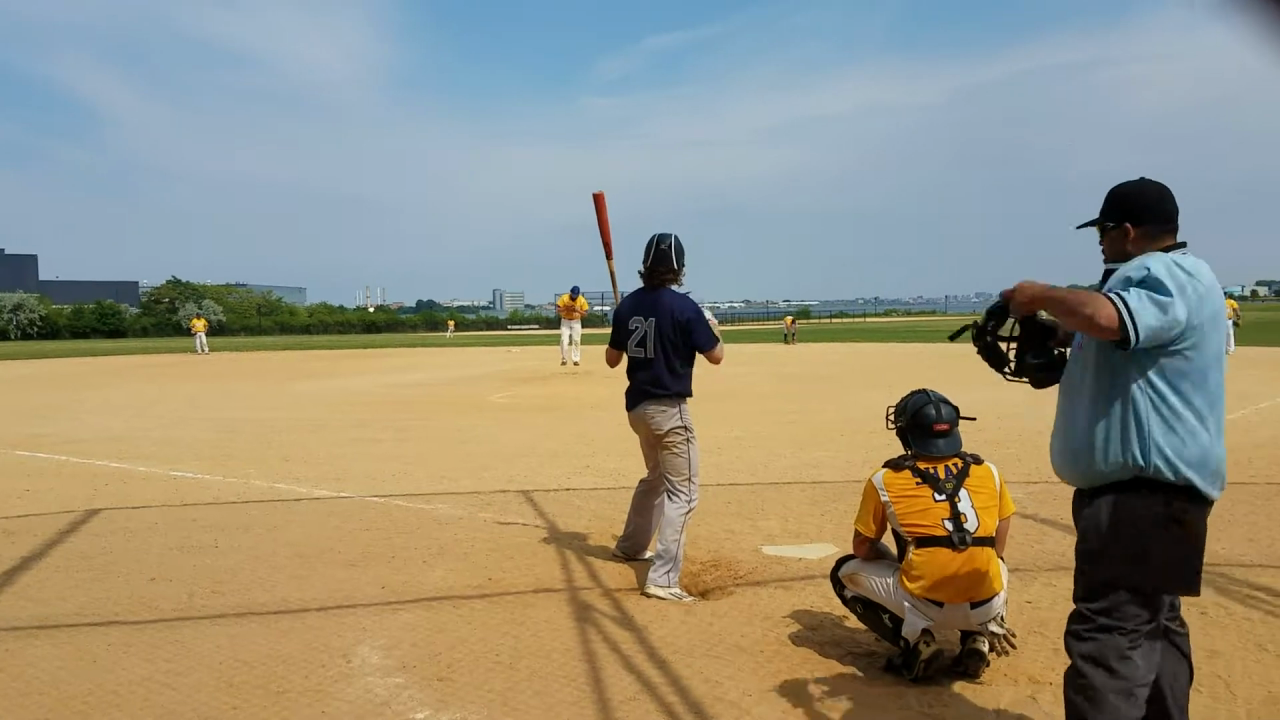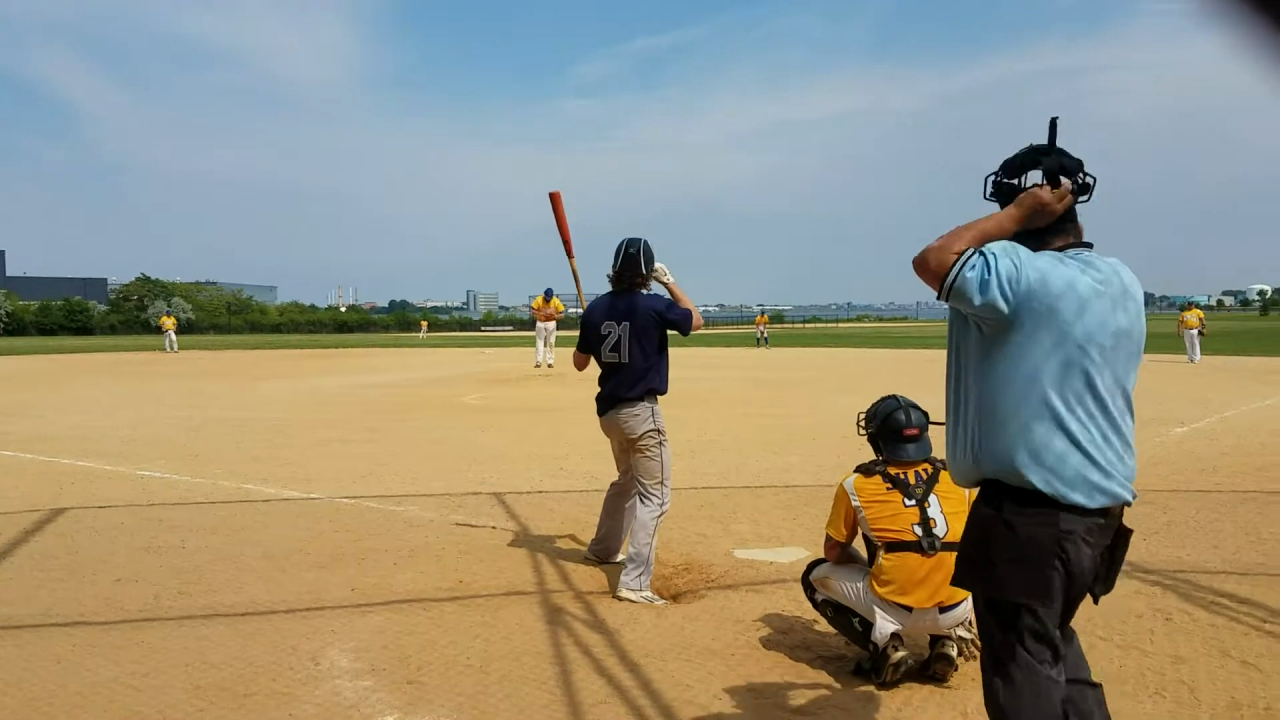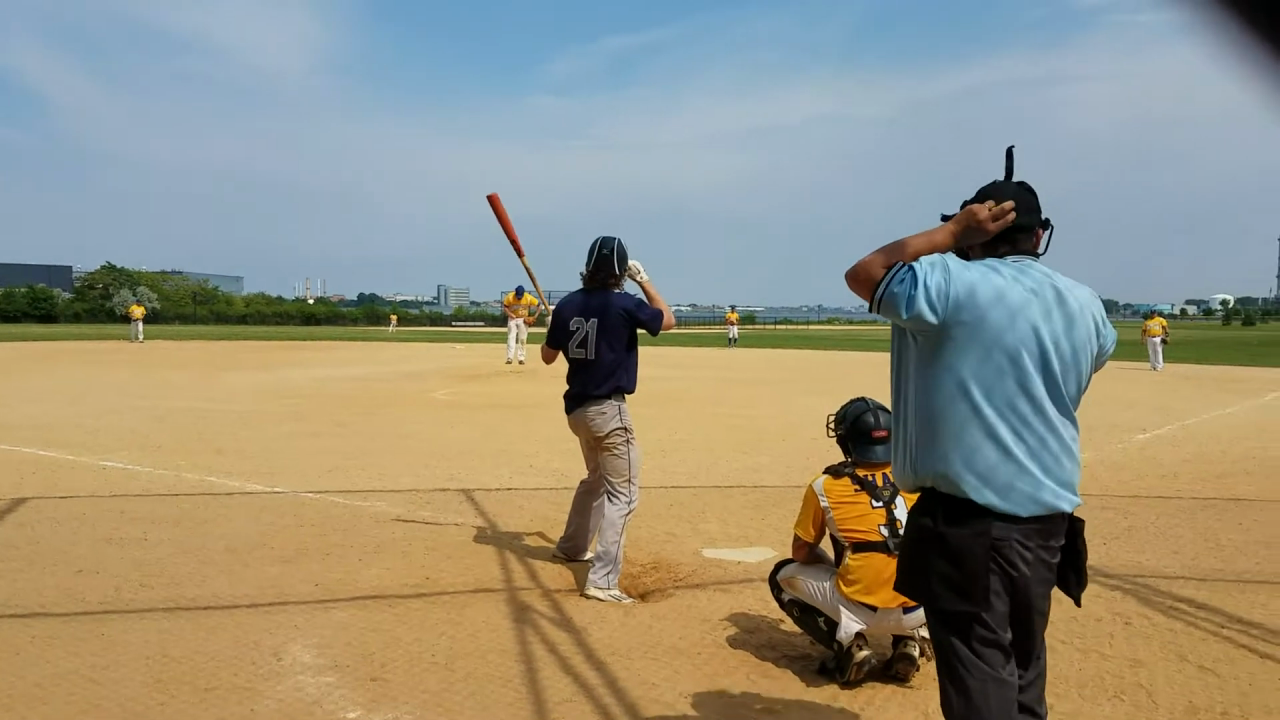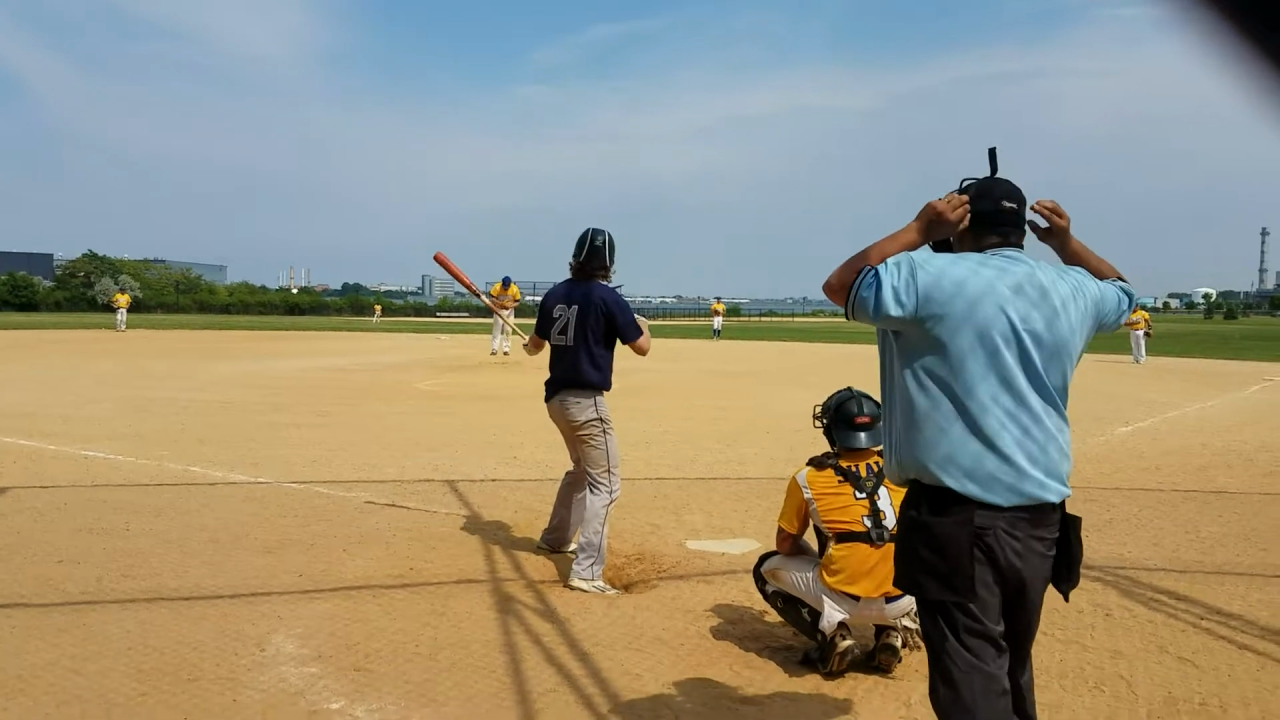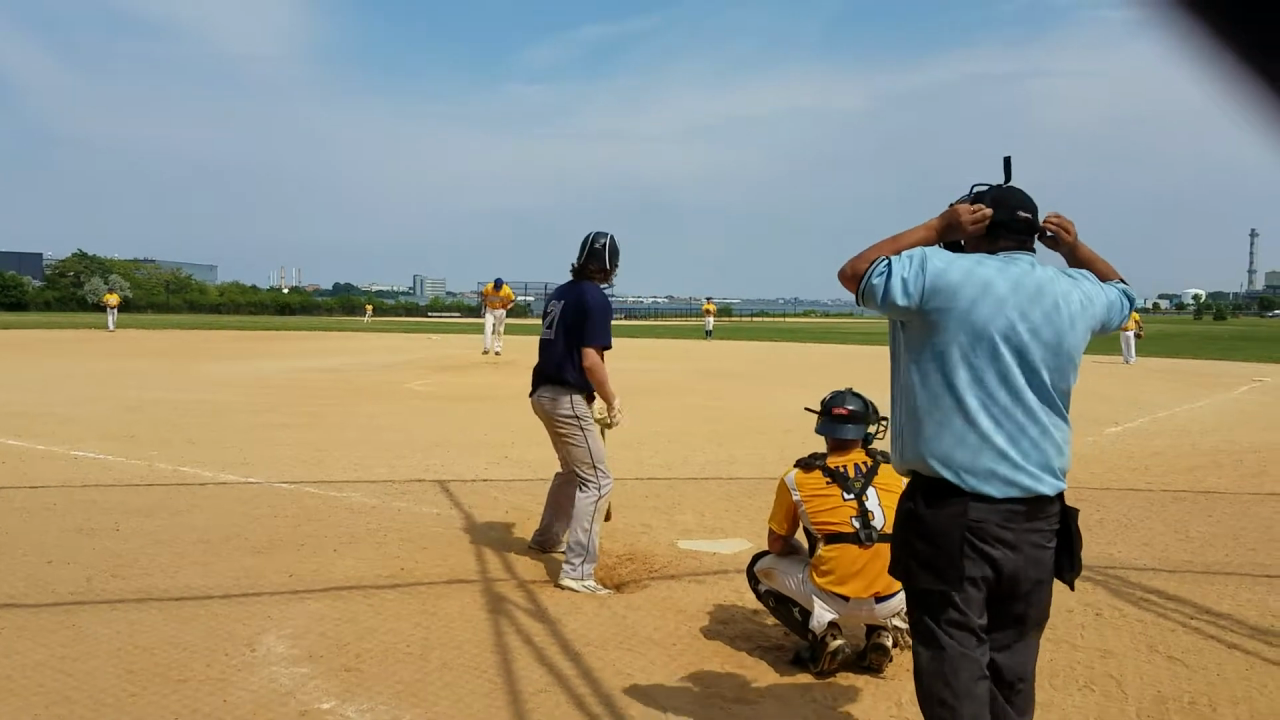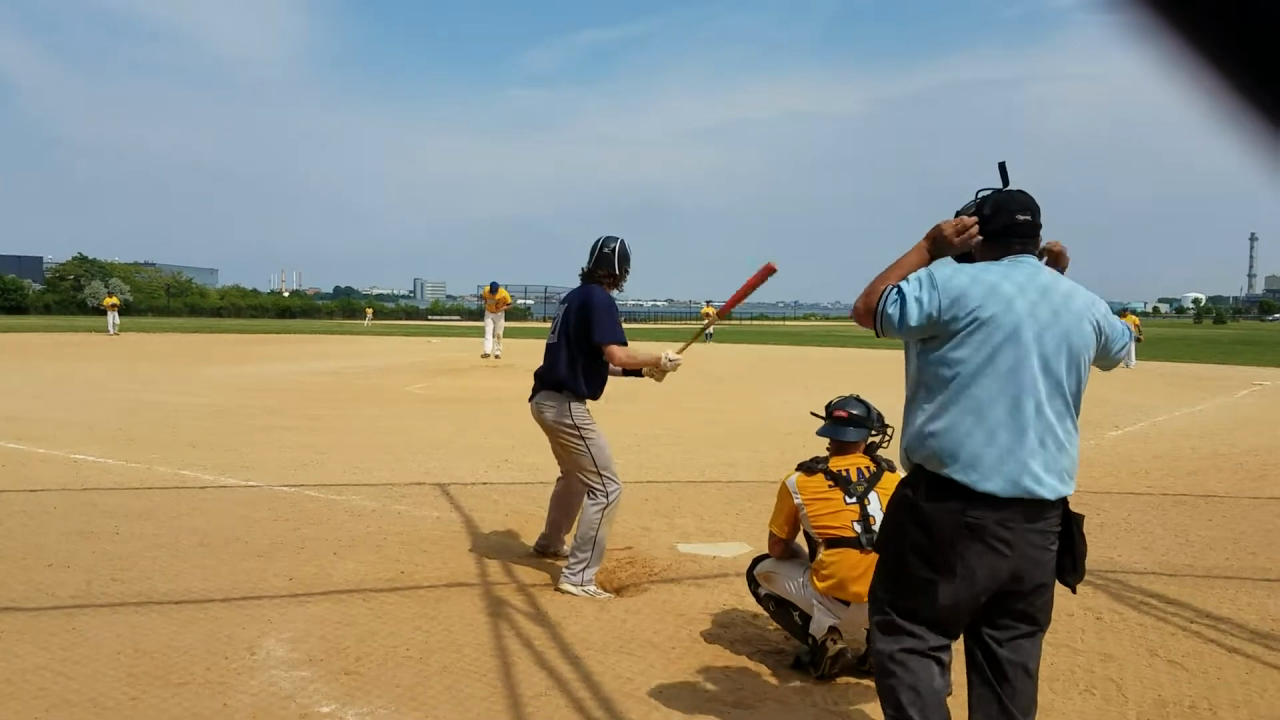
dt=0.4s
person 1, frame 1
left shoulder: (1173, 277)
right shoulder: (1160, 279)
left elbow: (1105, 317)
right elbow: (1115, 352)
left wrist: (1038, 295)
left hip: (1145, 497)
right hip: (1150, 494)
left knee: (1103, 637)
right knee: (1148, 631)
person 1, frame 2
left shoulder: (1017, 274)
right shoulder: (1124, 281)
left elbow: (930, 263)
left wrist: (1013, 215)
left hip: (1025, 511)
right hip: (1099, 504)
left knee: (1023, 666)
right knee: (1053, 649)
person 1, frame 3
left shoulder: (952, 282)
right shoulder: (1083, 300)
left elbow: (862, 275)
left wrist: (949, 233)
left hip: (966, 520)
right hip: (1047, 516)
left knee: (978, 671)
right knee: (1021, 661)
person 1, frame 4
left shoulder: (930, 277)
right shoulder: (1069, 290)
left elbow: (839, 287)
right elbow: (1120, 295)
left wrist: (919, 230)
right wrist: (1068, 244)
left hip: (955, 513)
right hip: (1038, 511)
left knee: (969, 666)
right knee: (1011, 656)
person 1, frame 5
left shoulder: (942, 274)
right shoulder: (1075, 294)
left elbow: (854, 273)
right elbow: (1120, 295)
left wrist: (936, 229)
right wrist: (1074, 250)
left hip: (951, 509)
right hip: (1037, 511)
left knee: (953, 658)
right knee: (1012, 652)
person 1, frame 6
left shoulder: (957, 284)
right shoulder: (1085, 305)
left elbow: (869, 313)
right elbow: (1116, 345)
left wrist: (927, 250)
left hip: (950, 507)
right hip: (1038, 515)
left knee: (908, 636)
right knee: (1012, 651)
person 2, frame 1
left shoulder: (627, 305)
right shoulder: (683, 306)
left elbow: (612, 359)
right elbow: (716, 355)
right wrist: (707, 324)
left hip: (637, 405)
right hip: (668, 408)
left knee: (655, 477)
right knee: (682, 492)
left ankle: (631, 545)
right ankle: (662, 578)
person 2, frame 2
left shoulder: (596, 309)
right shoulder: (654, 306)
left elbow: (580, 363)
right elbow: (696, 320)
right wrist: (669, 281)
left hip: (609, 410)
right hip: (640, 411)
left knee: (627, 479)
right knee: (654, 495)
left ankle: (603, 549)
right ankle: (634, 582)
person 2, frame 3
left shoulder: (567, 305)
right shoulder: (624, 305)
left elbow: (548, 356)
right elbow: (668, 321)
right wrist: (643, 280)
left hip: (577, 407)
right hip: (608, 409)
left knee: (596, 477)
right knee: (622, 493)
left ankle: (571, 546)
right ankle: (602, 580)
person 2, frame 4
left shoulder: (555, 295)
right shoulder: (606, 297)
left elbow: (535, 344)
right elbow: (642, 346)
left wrist: (531, 345)
right wrist: (643, 325)
left hip: (557, 396)
right hip: (586, 400)
left knee: (582, 469)
right knee: (605, 483)
left ankle: (556, 538)
right ankle: (586, 571)
person 2, frame 5
left shoulder: (560, 293)
right shoulder: (595, 298)
right elbow: (590, 361)
left wrist: (595, 397)
right wrist: (611, 403)
left hip: (544, 392)
right hip: (565, 398)
left knee: (573, 469)
right knee: (596, 481)
left ankle: (548, 537)
right ankle: (577, 571)
person 2, frame 6
left shoulder: (574, 297)
right shoulder: (598, 299)
right elbow: (616, 356)
left wrist: (645, 366)
right wrist: (656, 361)
left hip: (547, 399)
right hip: (566, 405)
left knee: (575, 474)
right knee: (605, 487)
left ankle: (551, 542)
right ankle: (577, 577)
person 3, frame 1
left shoulder: (885, 480)
right shoulder: (988, 472)
left elbow: (862, 549)
right elbow: (997, 548)
left hip: (926, 606)
right hip: (985, 605)
left knee: (845, 571)
left ankle: (916, 641)
right ankle: (978, 636)
person 3, frame 2
left shoulder: (856, 485)
right shoulder: (956, 478)
left elbow: (833, 553)
left hip: (895, 610)
right hip: (955, 610)
left knee: (816, 575)
left ankle: (885, 646)
right ankle: (947, 641)
person 3, frame 3
left shoulder: (825, 486)
left elbow: (801, 552)
left hip: (860, 610)
right hip: (917, 611)
left knee: (783, 575)
left ankle: (849, 644)
right ankle: (908, 641)
person 3, frame 4
left shoulder: (809, 477)
left elbow: (785, 545)
left hip: (844, 599)
right hip: (900, 602)
left knee: (767, 568)
left ankle: (832, 636)
right ankle: (891, 632)
person 3, frame 5
left shoulder: (798, 477)
right shoulder: (893, 471)
left elbow: (777, 545)
left hip: (834, 600)
right hip: (891, 601)
left knee: (760, 567)
left ankle: (824, 637)
right ankle: (882, 632)
person 3, frame 6
left shoulder: (799, 481)
right shoulder: (894, 477)
left elbow: (777, 548)
left hip: (834, 605)
left knee: (761, 570)
left ankle: (824, 641)
